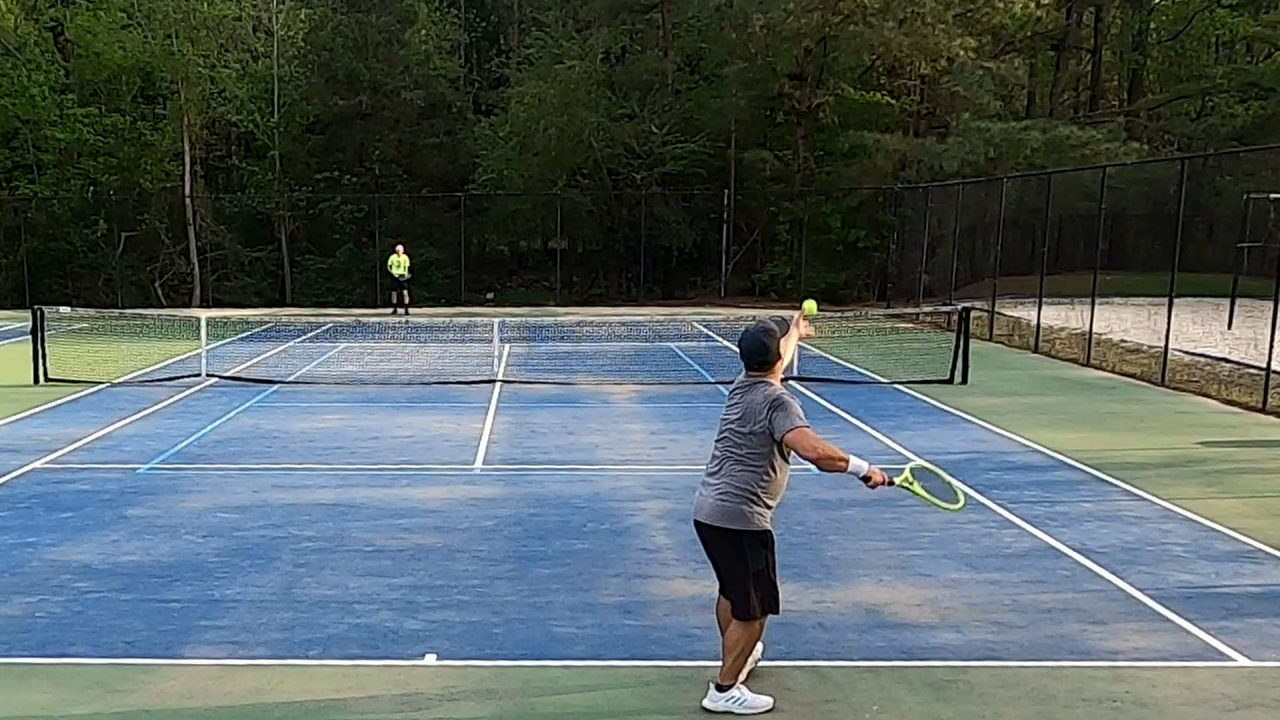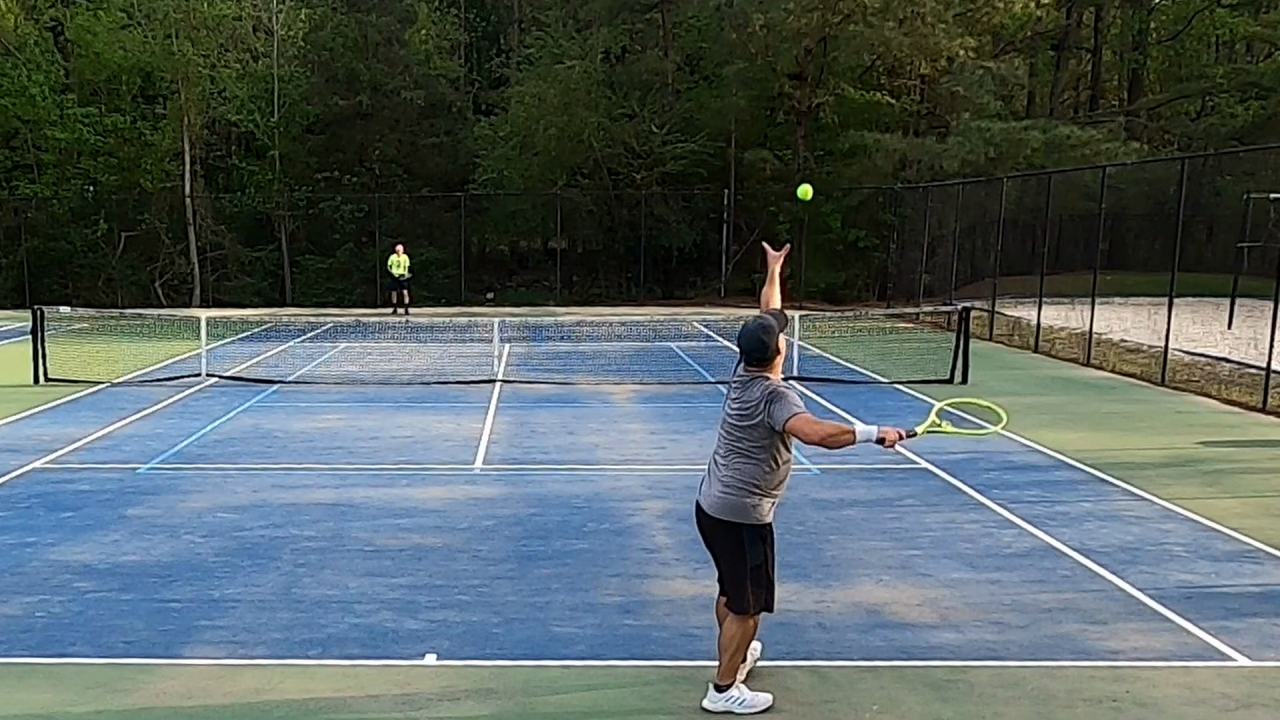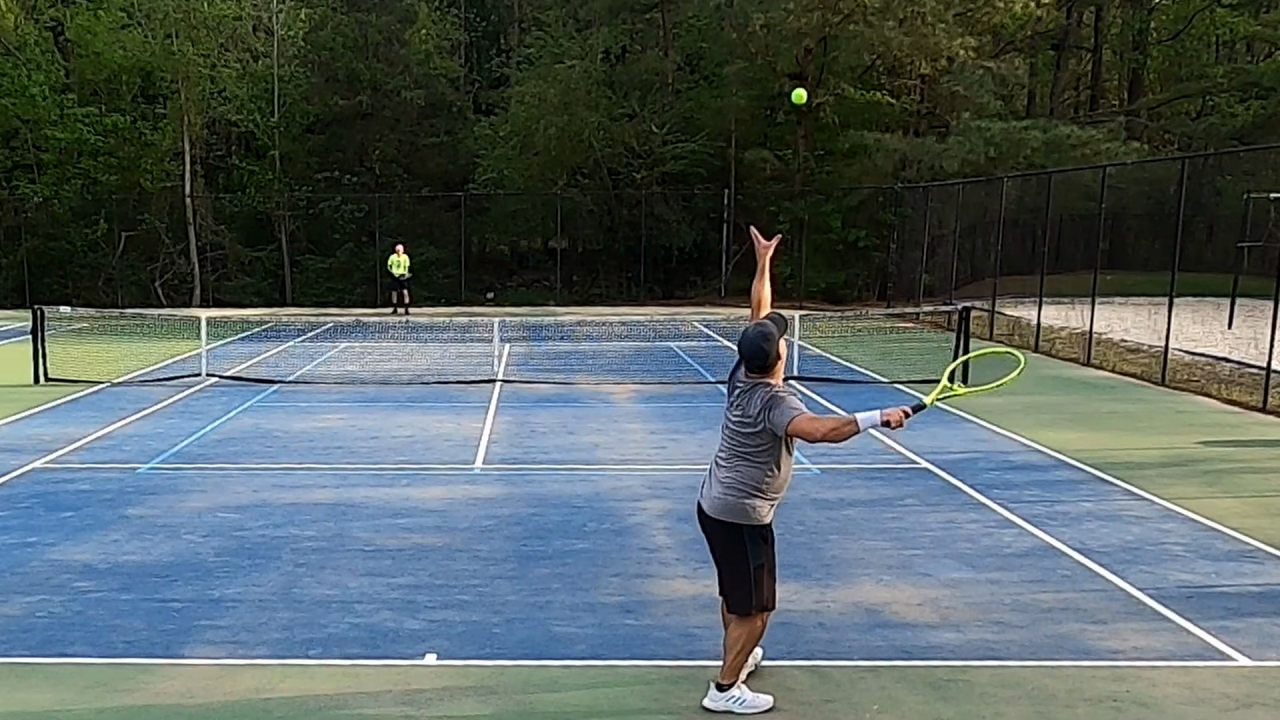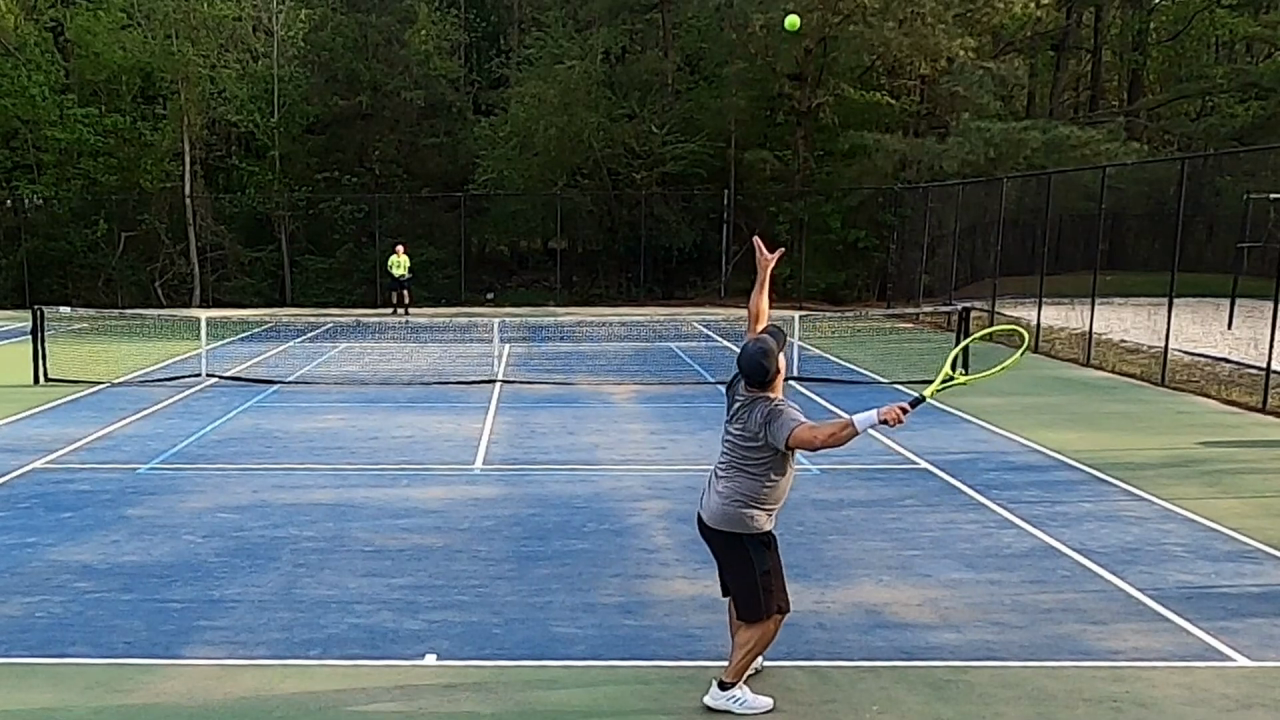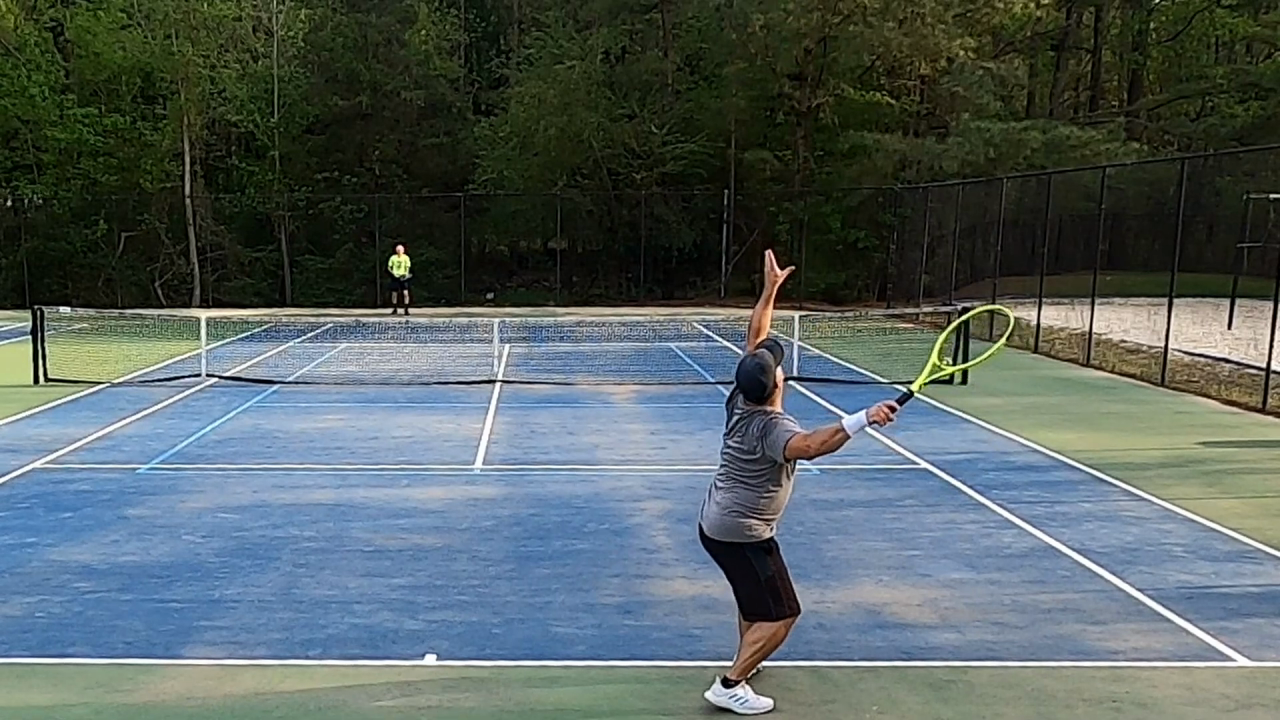
dt=1s
person 1, frame 1
left shoulder: (743, 385)
right shoulder: (777, 401)
left elbow: (771, 360)
right elbow: (814, 451)
left wrist: (793, 333)
right wrist: (862, 468)
left hip: (708, 511)
right hip: (741, 519)
left knee: (731, 594)
right knee: (753, 610)
left ankle: (736, 657)
right ankle: (724, 689)
person 1, frame 2
left shoulder: (744, 372)
right shoulder: (776, 395)
left elbow: (765, 317)
right elbow: (817, 432)
left wrist: (774, 270)
right wrist: (874, 433)
left hip: (712, 505)
right hip: (742, 515)
left knee: (731, 594)
right knee: (746, 606)
left ankle: (735, 655)
right ankle: (724, 689)
person 1, frame 3
left shoulder: (742, 375)
right shoulder: (775, 401)
left elbow: (758, 314)
right elbow: (819, 429)
left wrist: (763, 261)
right wrist: (877, 417)
left hip: (715, 505)
right hip: (742, 516)
left knee: (736, 596)
right knee: (754, 610)
left ankle: (738, 656)
right ankle: (725, 688)
person 1, frame 4
left shoulder: (741, 387)
right shoulder: (775, 414)
left elbow: (755, 326)
right elbow: (816, 437)
left wrist: (764, 273)
right wrist: (873, 417)
left hip: (714, 514)
right hip: (742, 525)
left knee: (745, 596)
right knee: (767, 614)
left ankle: (742, 659)
person 1, frame 5
left shoulder: (741, 399)
right shoulder: (772, 427)
left elbow: (755, 339)
right elbow: (809, 446)
left wrist: (770, 288)
right wrist: (862, 419)
left hip: (716, 524)
right hip: (741, 534)
left knee: (755, 597)
right knee: (779, 616)
left ankle: (746, 660)
right ankle: (729, 686)
